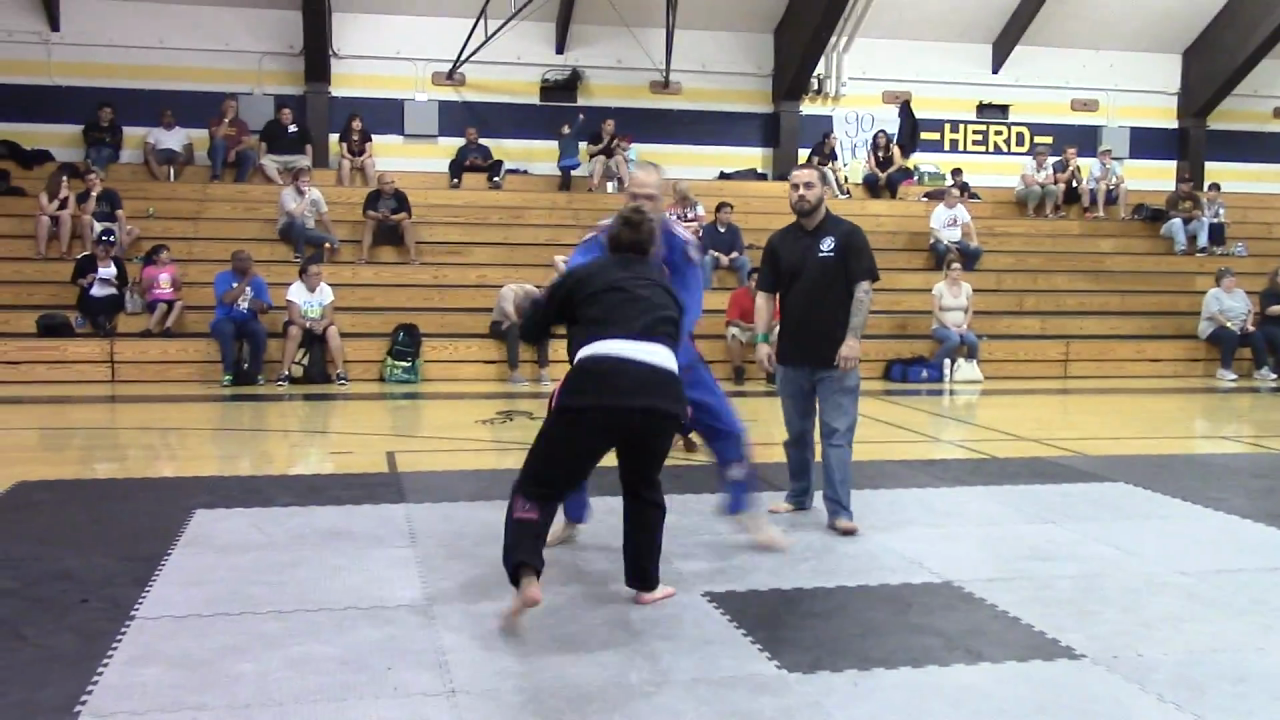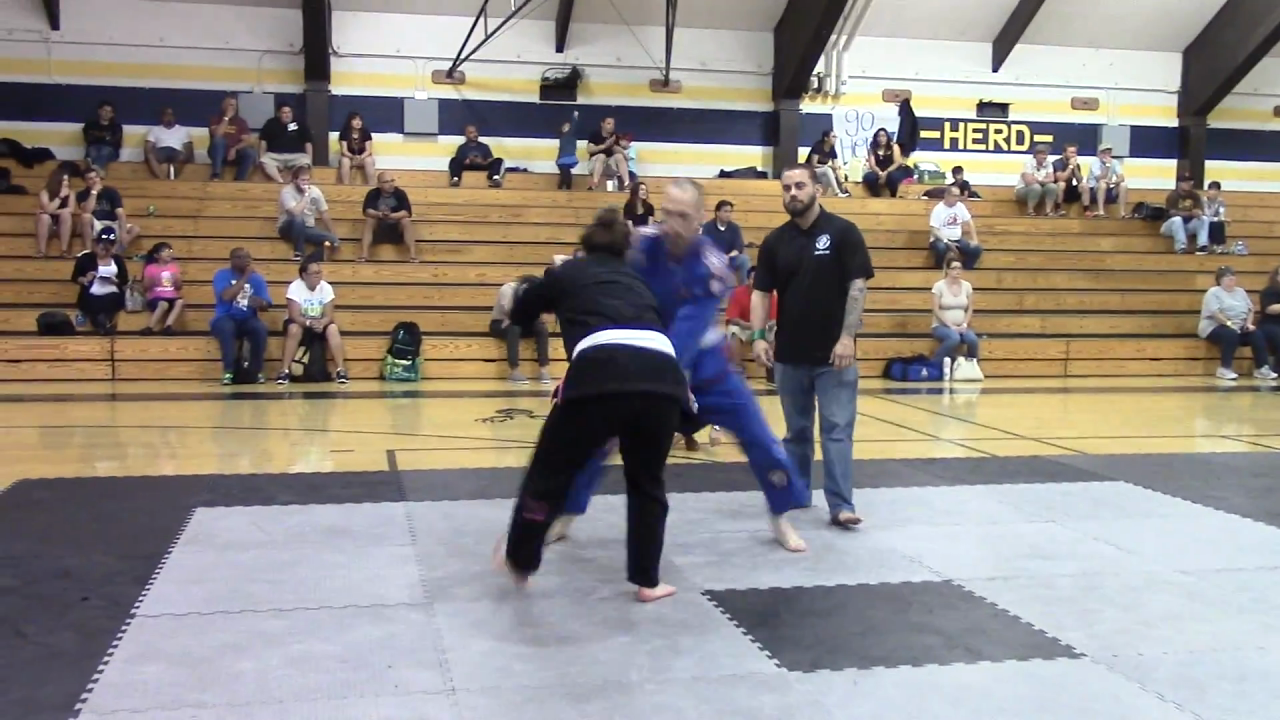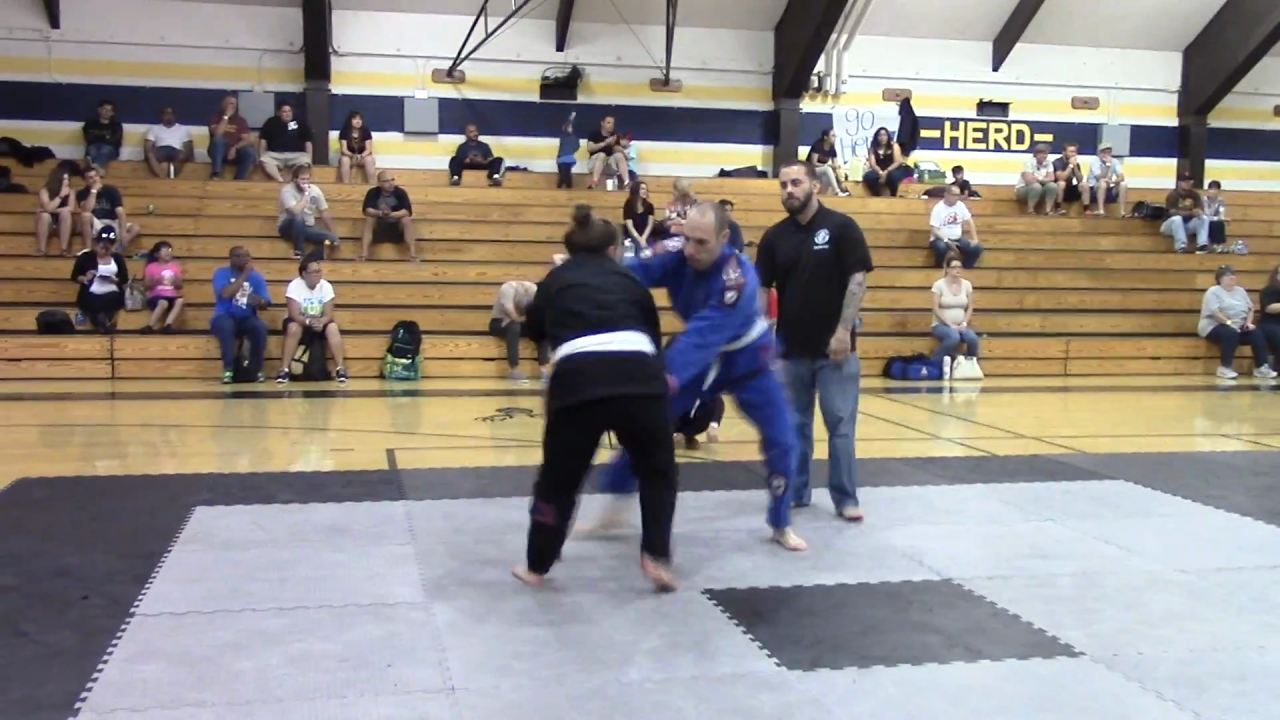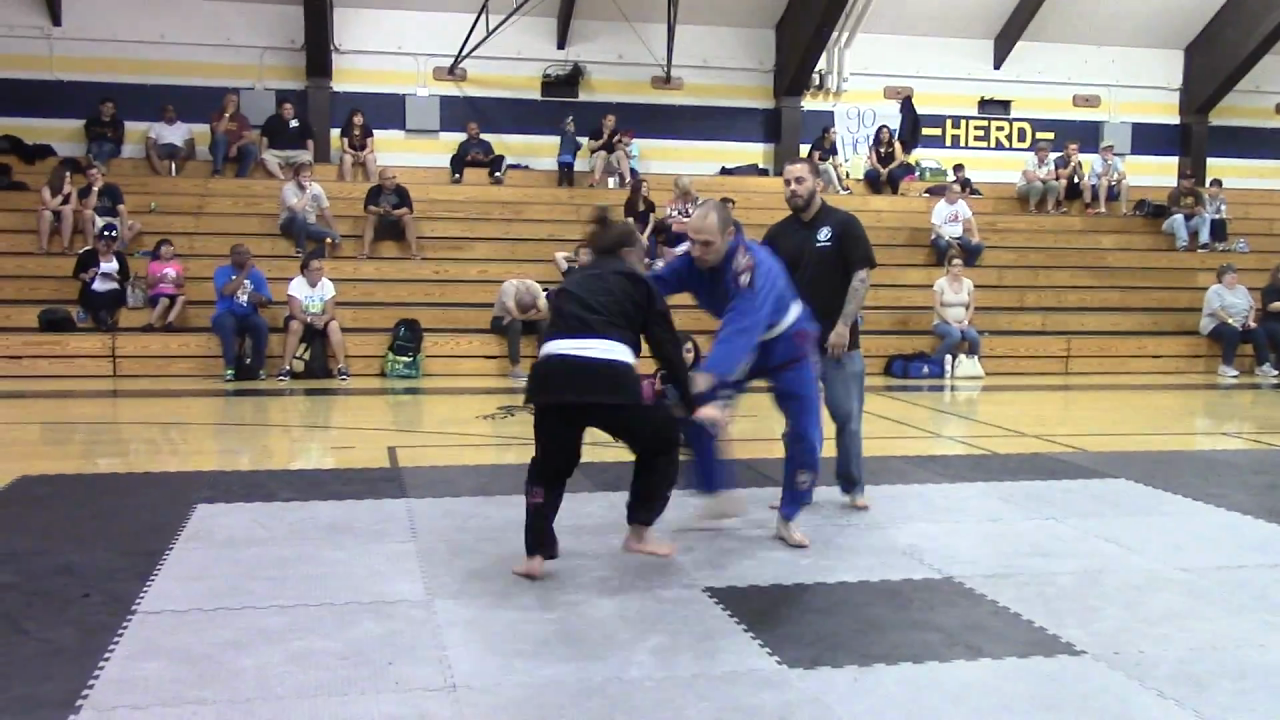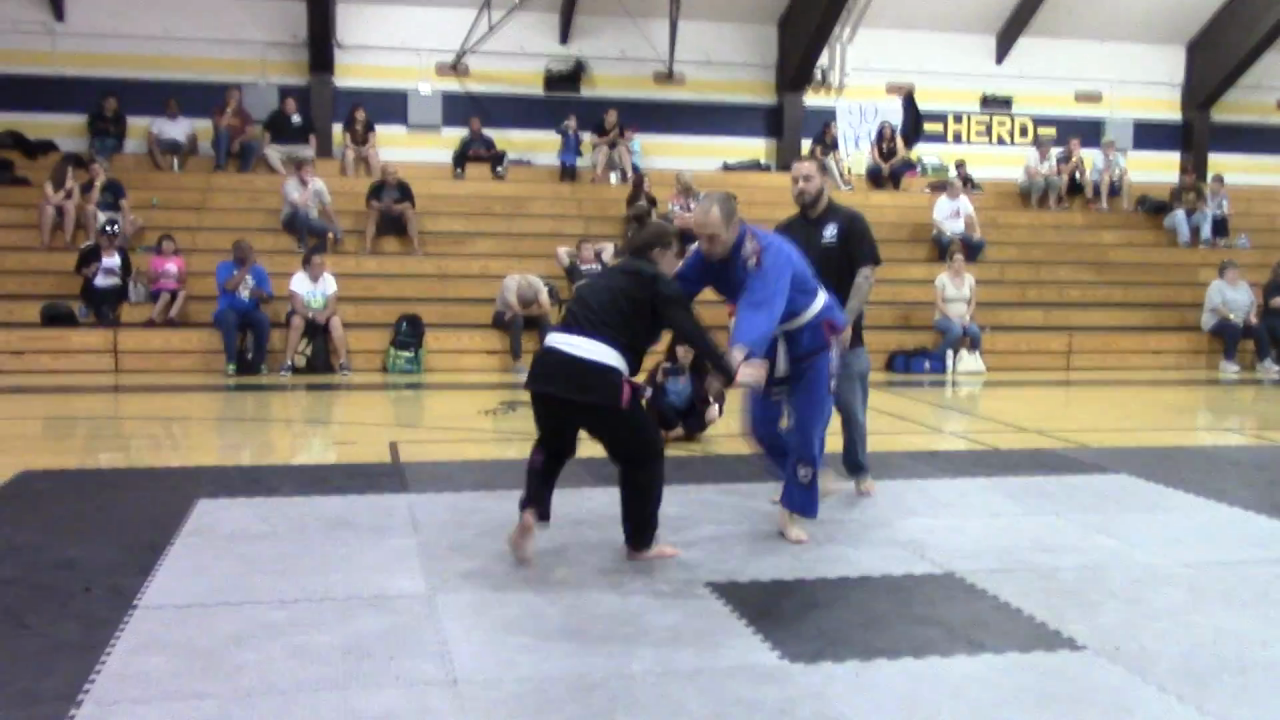
dt=0.1s
person 1, frame 1
left shoulder: (582, 276)
right shoulder: (663, 286)
left elbow: (531, 329)
left hip: (596, 385)
right hip: (659, 389)
left knee: (538, 485)
right knee: (643, 491)
left ankle: (527, 578)
right ankle: (645, 584)
person 1, frame 2
left shoulder: (563, 275)
right shoulder: (638, 284)
left elbow: (521, 313)
left wrist: (529, 288)
left hip: (596, 374)
right hip: (658, 377)
left knee: (550, 474)
right knee: (647, 483)
left ankle: (518, 562)
right ankle: (646, 580)
person 1, frame 3
left shoulder: (555, 281)
right shoulder: (631, 280)
left elbow: (538, 327)
right elbow: (651, 335)
right wrist: (664, 380)
left hip: (579, 379)
right hip: (639, 376)
left knee: (559, 478)
right knee: (658, 469)
left ankle: (537, 567)
right ankle: (656, 558)
person 1, frame 4
left shoulder: (573, 284)
right shoulder: (638, 283)
right elbow: (666, 346)
right wrist: (688, 399)
left hip: (552, 375)
right hip: (603, 378)
left knee: (551, 465)
right knee: (661, 443)
left ankle: (535, 555)
right ankle: (639, 532)
person 1, frame 5
left shoulder: (607, 280)
right shoulder: (656, 282)
right elbow: (687, 328)
right wrist: (726, 371)
left hip: (549, 368)
right hip: (596, 378)
left knee: (554, 446)
right knee: (644, 455)
left ankle: (531, 513)
right ankle: (640, 543)
person 2, frame 1
left shoulder: (681, 242)
right shoulder: (606, 239)
left elbow: (688, 303)
right elbow: (580, 269)
left hip: (671, 350)
left knee: (726, 428)
left ankle: (749, 517)
right ankle: (572, 521)
person 2, frame 2
left shoulder: (713, 266)
right shoulder: (645, 243)
left elbow: (687, 330)
left hip: (703, 361)
left knee: (758, 438)
left ankle: (780, 520)
right ankle: (567, 514)
person 2, frame 3
left shoulder: (736, 278)
right shoulder: (672, 257)
left elbow: (703, 338)
left hip: (747, 358)
right hip: (695, 357)
left knee: (781, 441)
left ankle: (781, 525)
right ankle: (616, 504)
person 2, frame 4
left shoulder: (755, 268)
right shoulder: (691, 259)
left elbow: (739, 329)
right elbow: (649, 287)
left wrist: (706, 387)
left hip: (786, 345)
right hip: (743, 345)
left knee: (804, 433)
right knee: (697, 422)
left ankle: (787, 519)
right ankle: (720, 495)
person 2, frame 5
left shoulder: (765, 253)
right shoulder: (706, 255)
left elbow: (759, 306)
left wrist: (741, 356)
left hip: (812, 334)
right hip: (771, 336)
left knee: (807, 430)
right knee: (763, 426)
left ankle: (795, 511)
right ankle: (802, 486)
person 3, frame 1
left shoulder: (847, 234)
right shoulder: (778, 241)
left elbow: (864, 289)
right elbow: (765, 294)
left wrist: (853, 338)
right wrist: (762, 340)
left hip: (835, 357)
right hip: (792, 356)
left knee: (837, 435)
right knee: (797, 433)
left ankle: (839, 511)
right ankle: (798, 495)
person 3, frame 2
left shoulder: (842, 232)
right shoulder: (775, 241)
left elbow: (859, 286)
right elbow: (761, 292)
left wrist: (849, 336)
right wrist: (759, 338)
left hip: (834, 353)
right hip: (791, 353)
left knee: (837, 430)
right knee: (796, 429)
left ankle: (840, 505)
person 3, frame 3
left shoulder: (841, 227)
right shoulder: (774, 237)
left elbow: (858, 280)
right elbow: (761, 287)
left wrist: (845, 330)
left hip: (834, 347)
right hip: (792, 348)
left knee: (841, 424)
right knee: (796, 425)
left ankle: (846, 499)
right ankle: (796, 492)
person 3, frame 4
left shoulder: (844, 224)
right shoulder: (777, 234)
left elbow: (861, 277)
left wrist: (844, 325)
left hip: (838, 343)
left knee: (847, 417)
left ankle: (854, 487)
person 3, frame 5
left shoulder: (850, 222)
right shoulder: (786, 231)
left elbow: (865, 275)
left wrist: (846, 321)
left hip: (843, 337)
left knee: (852, 411)
left ankle: (859, 470)
